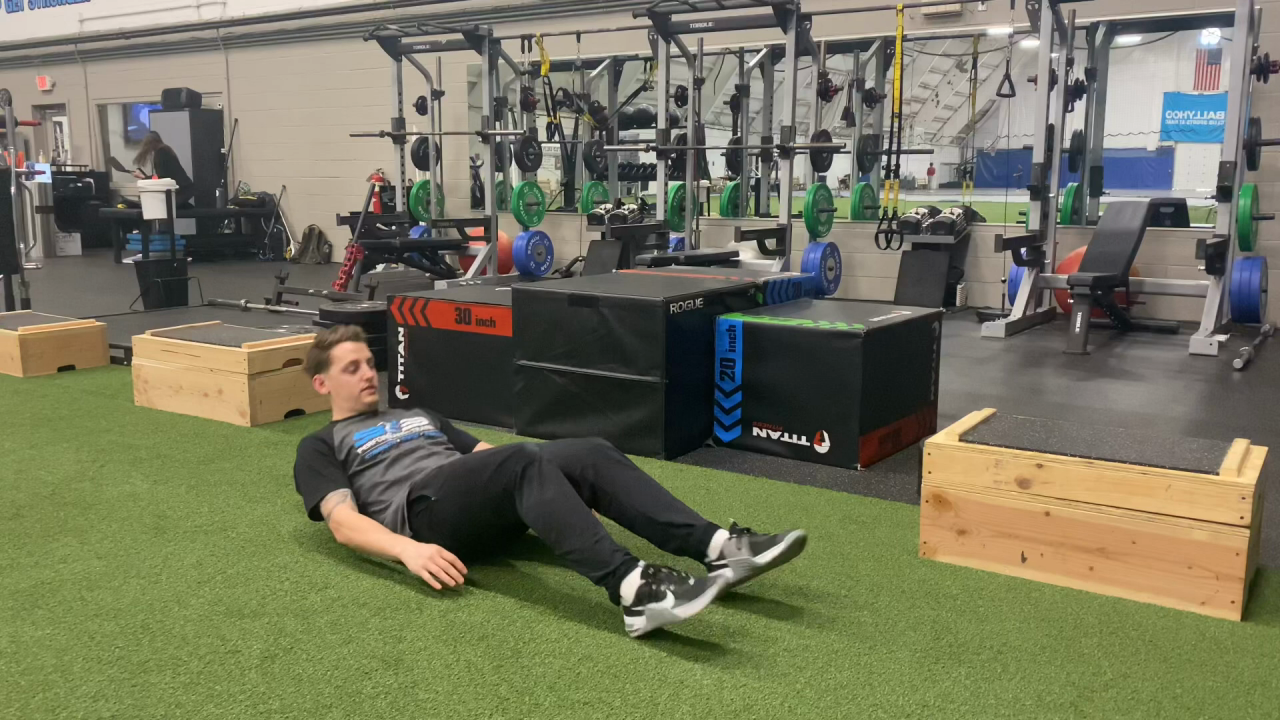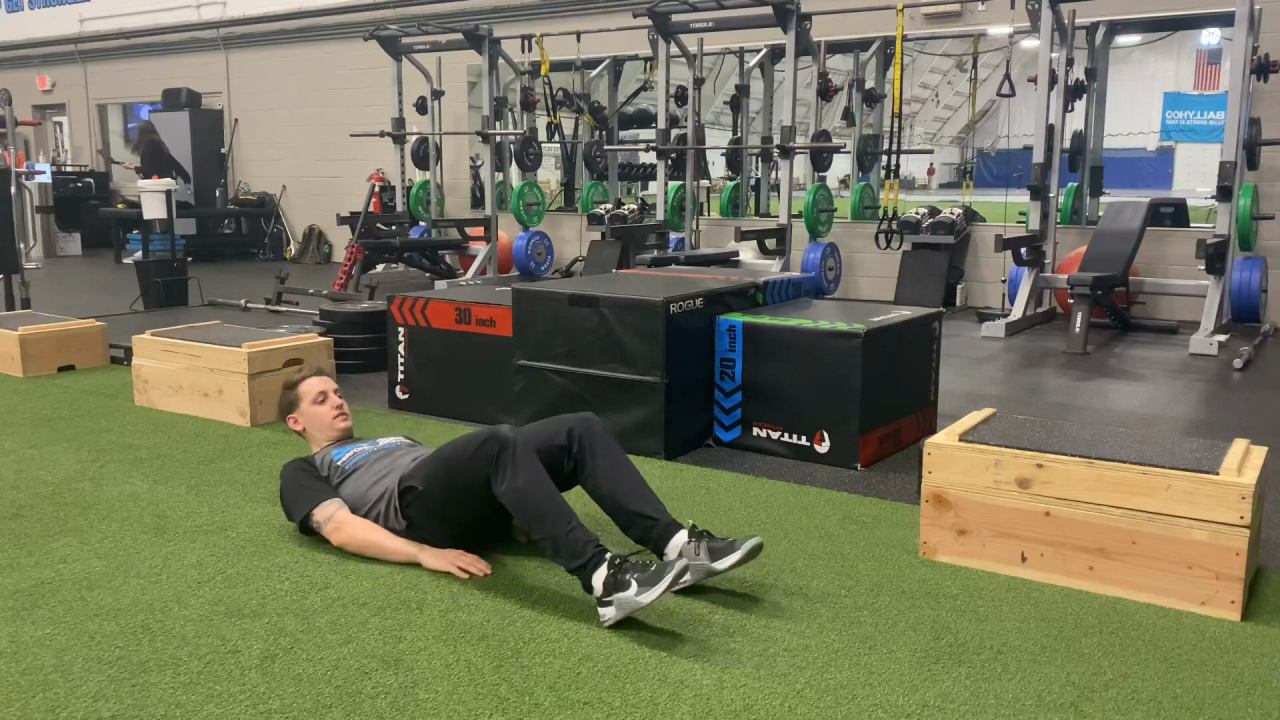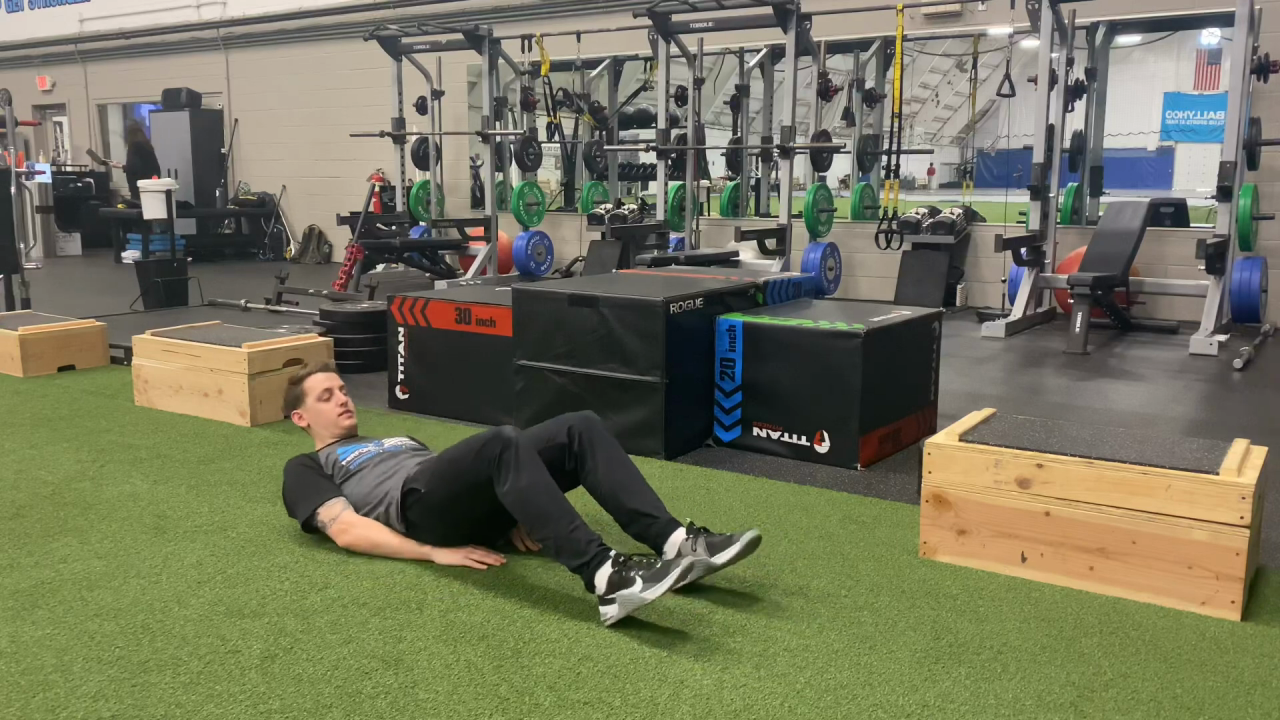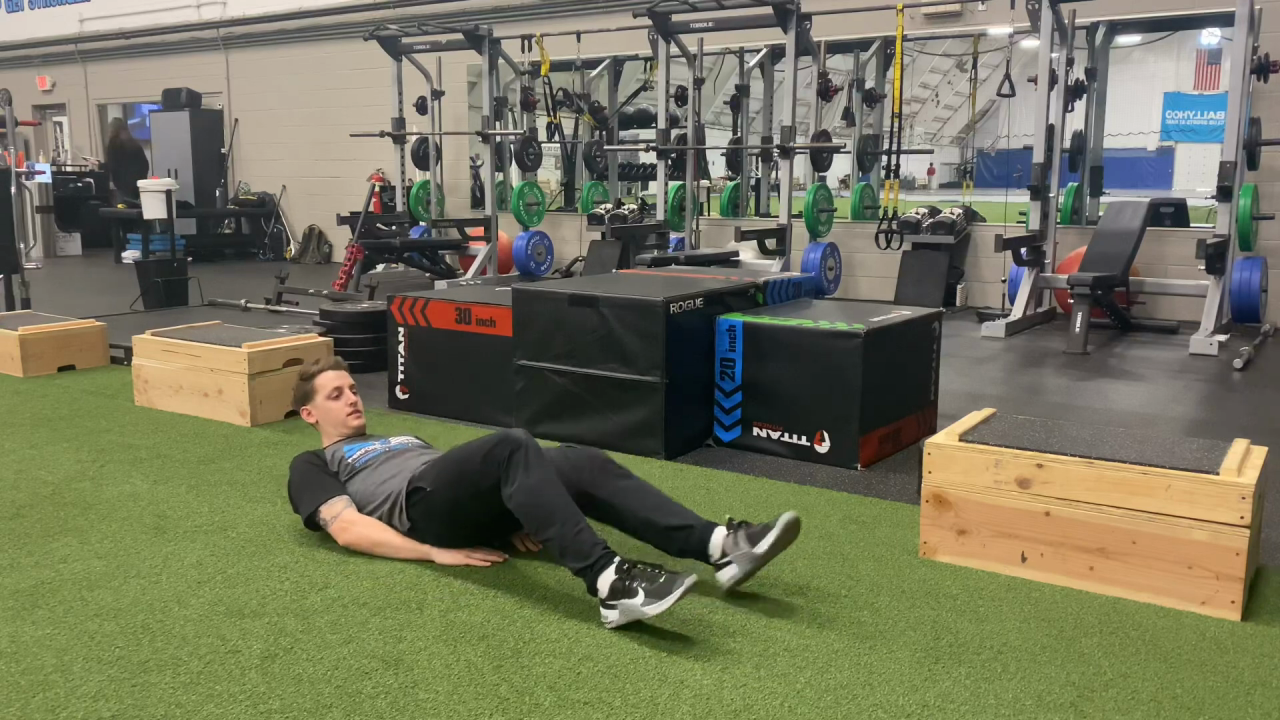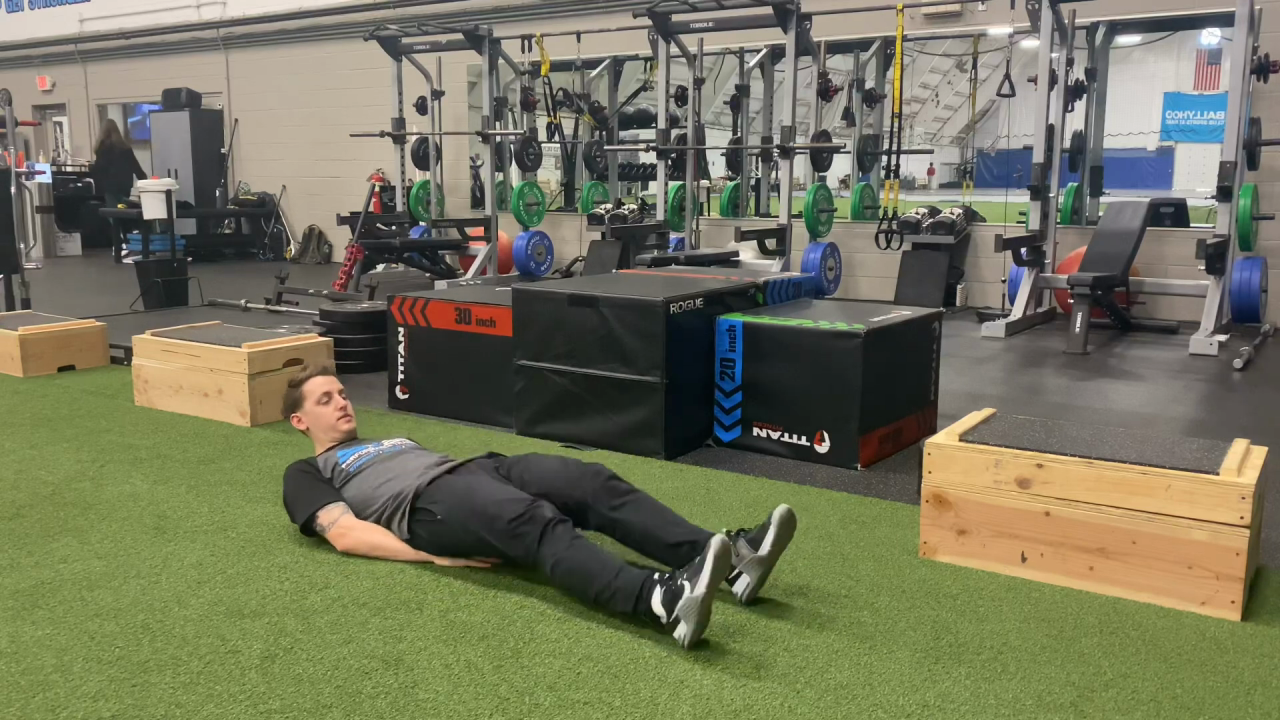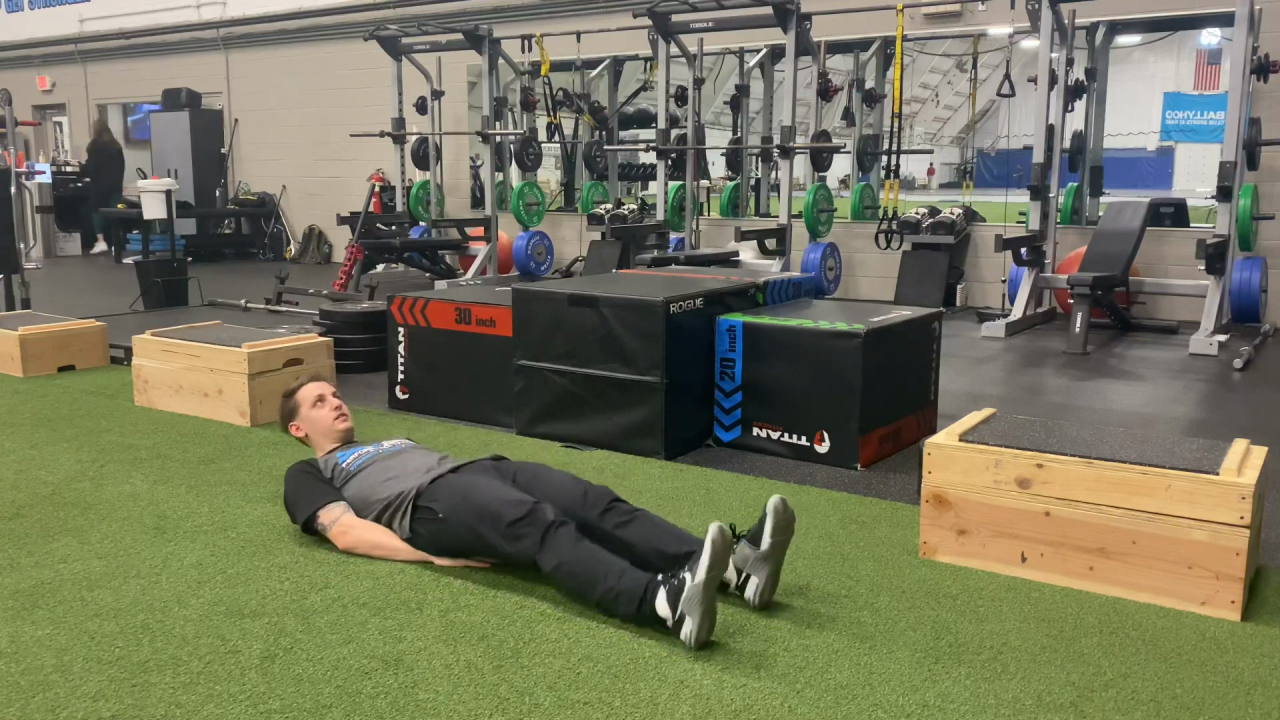
dt=0.3s
person 1, frame 1
left shoulder: (419, 417)
right shoulder: (320, 449)
left elbow: (486, 454)
right elbow: (344, 522)
left wrist: (554, 492)
right wrist: (411, 551)
left hip: (493, 516)
right hip: (424, 511)
left knee: (590, 457)
right knee: (524, 461)
left ankle: (720, 548)
right ankle: (636, 590)
person 1, frame 2
left shoulder: (397, 439)
right shoulder: (303, 472)
right elbow: (340, 530)
left wrist: (522, 509)
right wrist: (425, 554)
left hip: (478, 505)
right hip: (415, 502)
left knee: (581, 429)
right knee: (500, 439)
left ankle: (677, 546)
right ankle: (604, 579)
person 1, frame 3
left shoulder: (398, 440)
right shoulder: (306, 469)
right elbow: (347, 531)
left wrist: (510, 517)
right wrist: (435, 552)
left hip: (475, 506)
right hip: (418, 507)
left knee: (582, 426)
right knee: (503, 442)
left ankle: (675, 545)
right ankle: (606, 576)
person 1, frame 4
left shoulder: (402, 440)
right shoulder: (312, 466)
right elbow: (348, 530)
left wrist: (512, 519)
right wrist: (436, 552)
left hip: (482, 501)
right hip: (423, 505)
left knee: (587, 468)
right knee: (513, 445)
left ankle: (722, 547)
right ankle: (611, 583)
person 1, frame 5
left shoulder: (393, 441)
right shoulder: (306, 474)
right elbow: (345, 534)
right wrist: (433, 555)
right hip: (426, 506)
left knee: (594, 484)
right knee: (541, 528)
left ankle: (732, 561)
right ankle: (666, 600)
person 1, frame 6
left shoulder: (390, 443)
right shoulder: (308, 476)
right elbow: (346, 533)
right wrist: (434, 554)
right hip: (429, 505)
left knee: (597, 506)
right knee: (544, 530)
left ankle: (733, 566)
right ankle: (669, 602)
